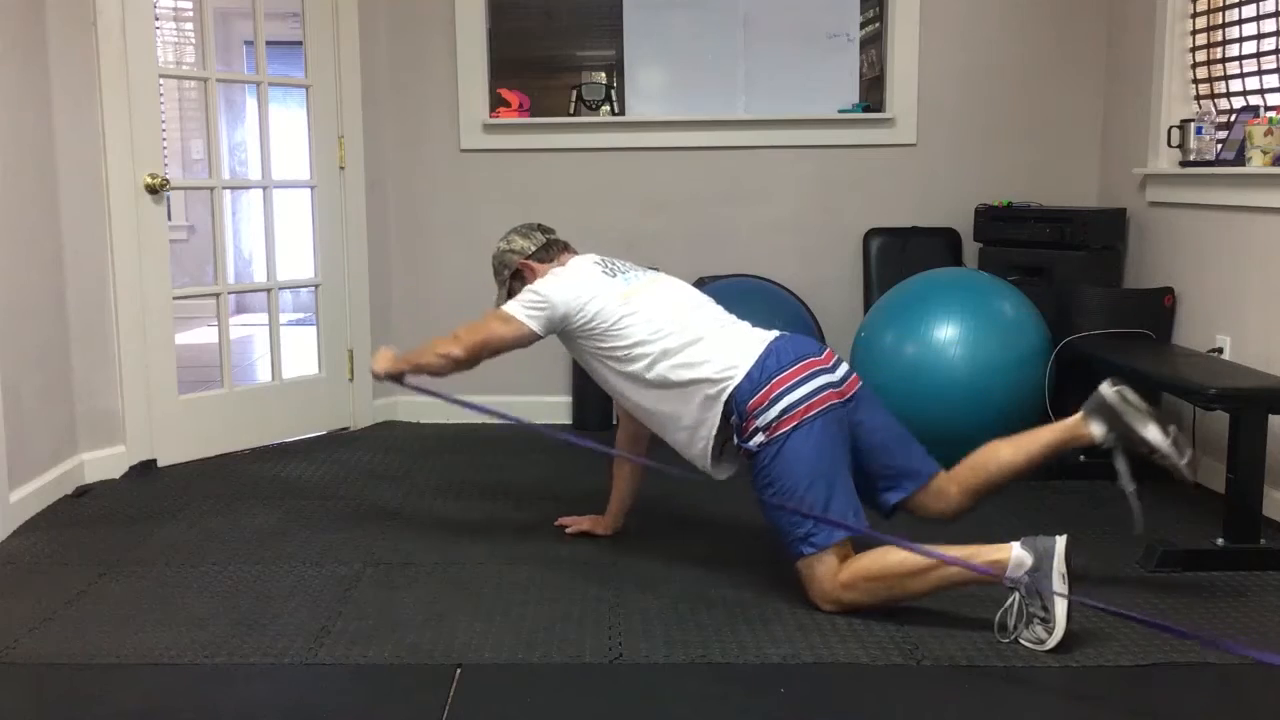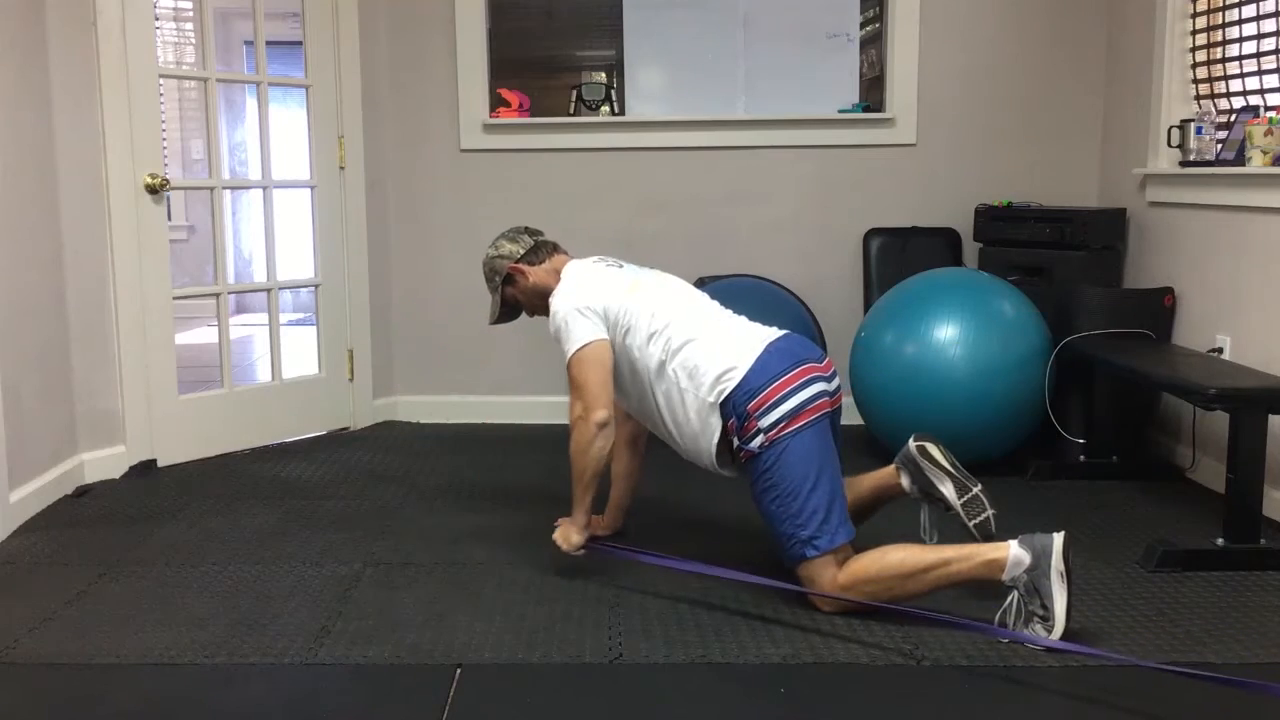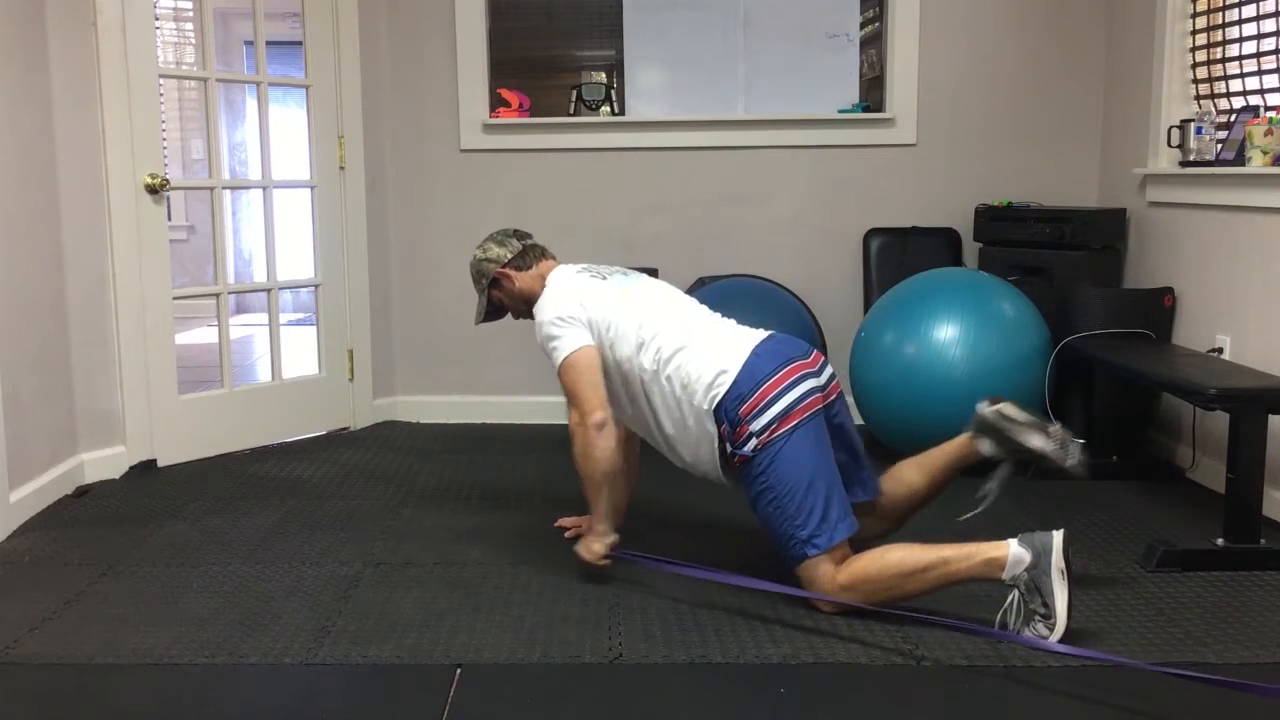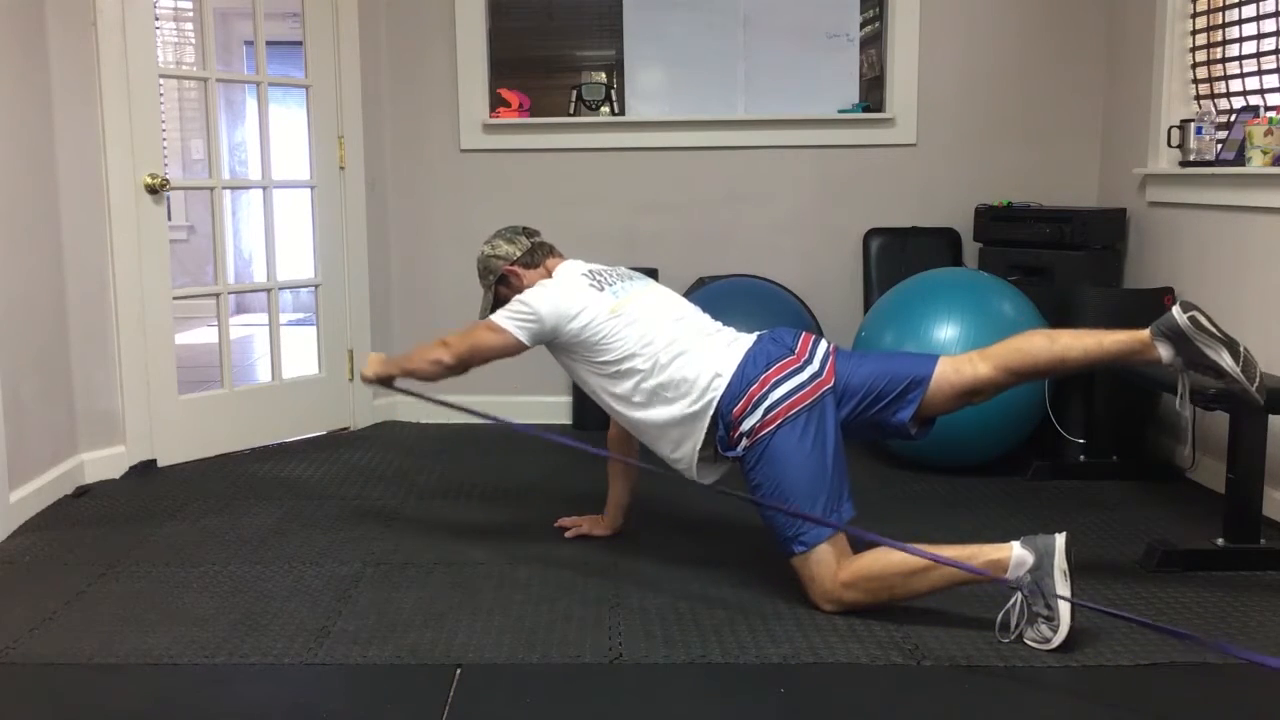
dt=1s
person 1, frame 1
left shoulder: (558, 290)
right shoulder: (615, 280)
left elbow: (459, 350)
right elbow: (634, 417)
left wrist: (395, 363)
right wrist: (609, 517)
left hip: (777, 407)
right hip: (813, 371)
left knee: (836, 583)
right knee: (940, 496)
left ankle: (1015, 561)
right ankle: (1086, 424)
person 1, frame 2
left shoulder: (571, 300)
right shoulder: (607, 278)
left elbow: (597, 419)
right elbow: (633, 417)
left wrist: (579, 520)
right wrist: (612, 518)
left hip: (767, 405)
right hip: (797, 370)
left knee: (831, 584)
right knee: (807, 520)
left ankle: (1016, 557)
right ankle: (905, 475)
person 1, frame 3
left shoulder: (556, 307)
right shoulder: (594, 281)
left elbow: (594, 424)
right elbow: (623, 410)
left wrist: (604, 528)
right wrist: (601, 514)
left hip: (759, 409)
right hip: (793, 367)
left knee: (833, 582)
right knee: (878, 515)
left ankle: (1017, 555)
right ankle: (980, 436)
person 1, frame 4
left shoulder: (549, 301)
right shoulder: (606, 279)
left elbow: (451, 354)
right elbow: (627, 409)
left wrist: (384, 366)
right wrist: (608, 517)
left hip: (762, 409)
right hip: (793, 360)
left knee: (835, 583)
right knee: (981, 371)
left ankle: (1016, 559)
right ankle: (1161, 338)
